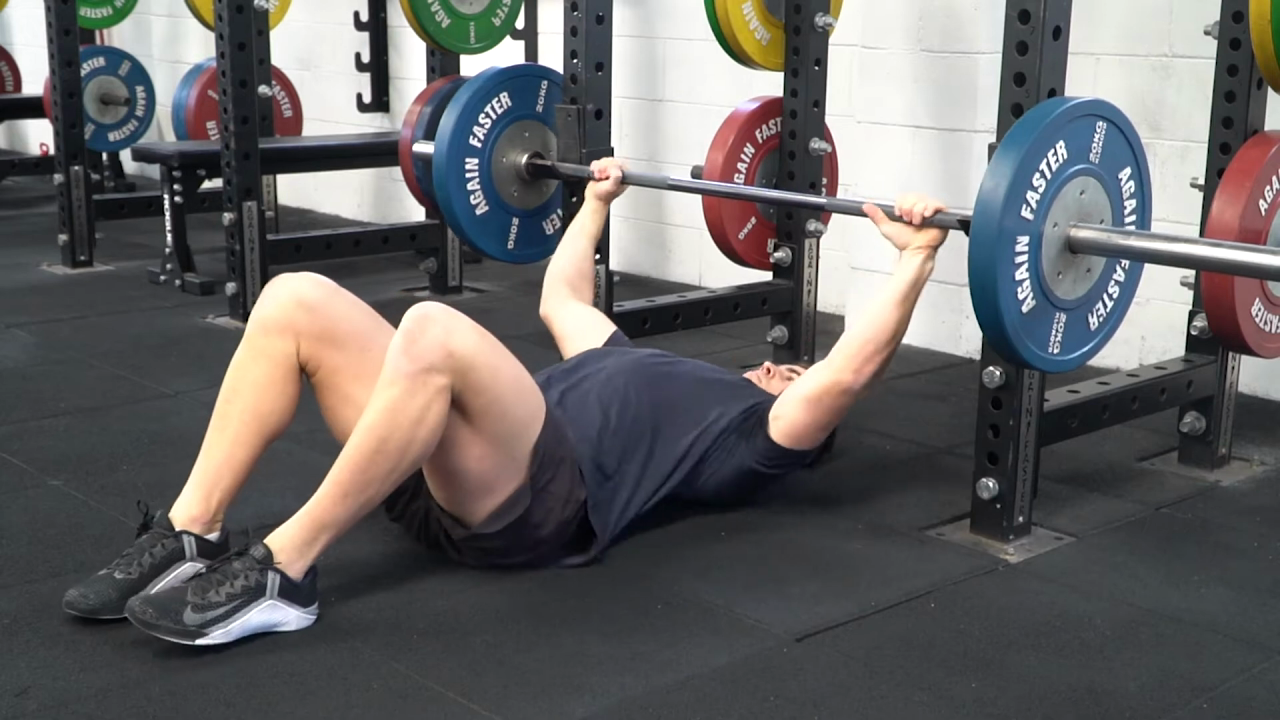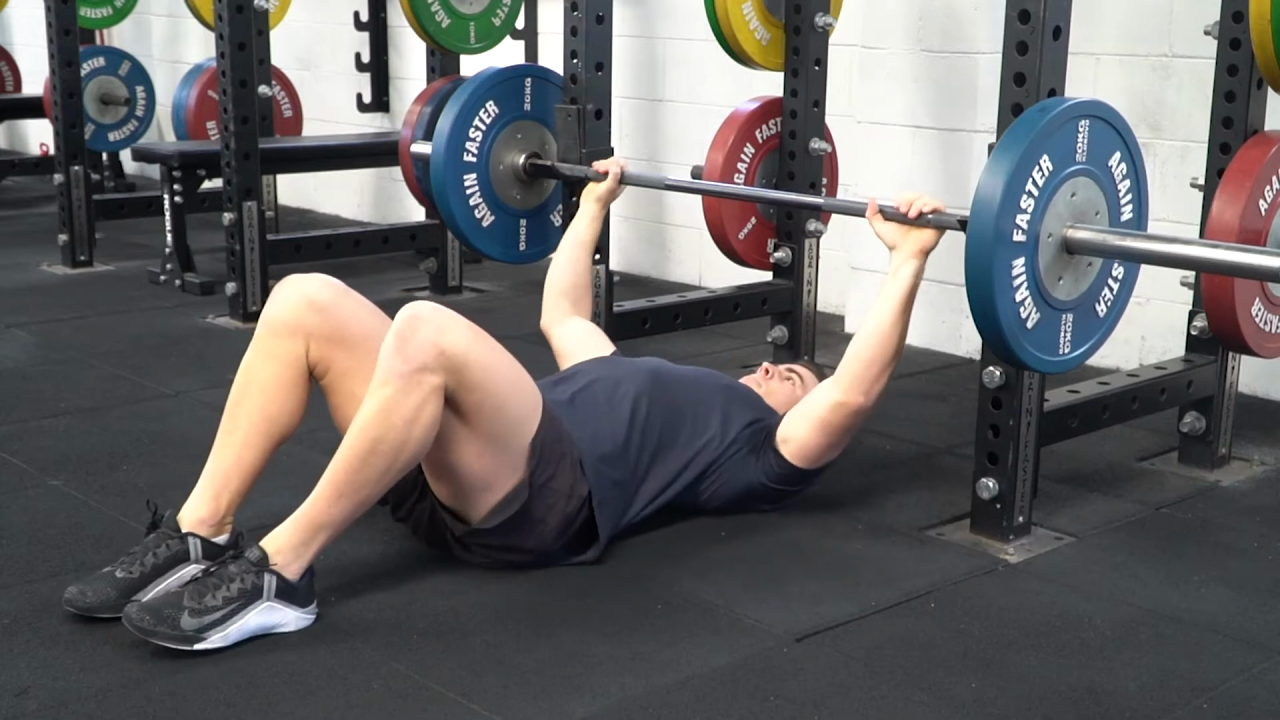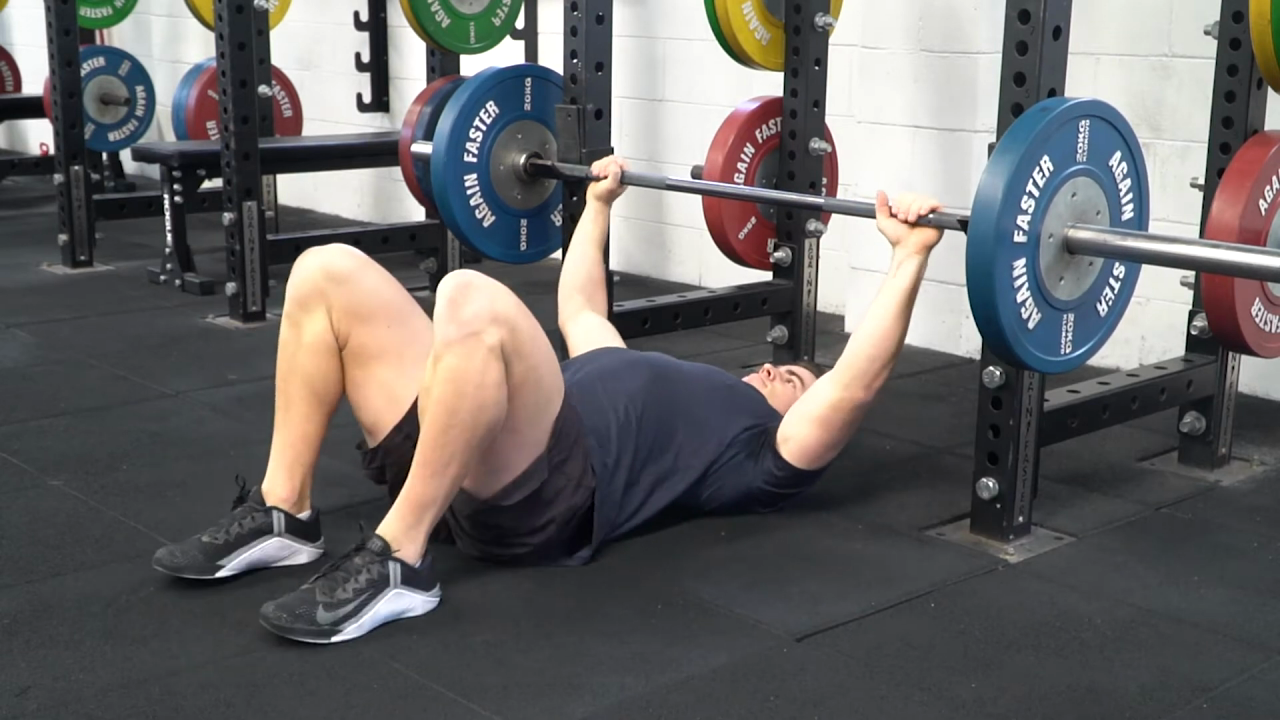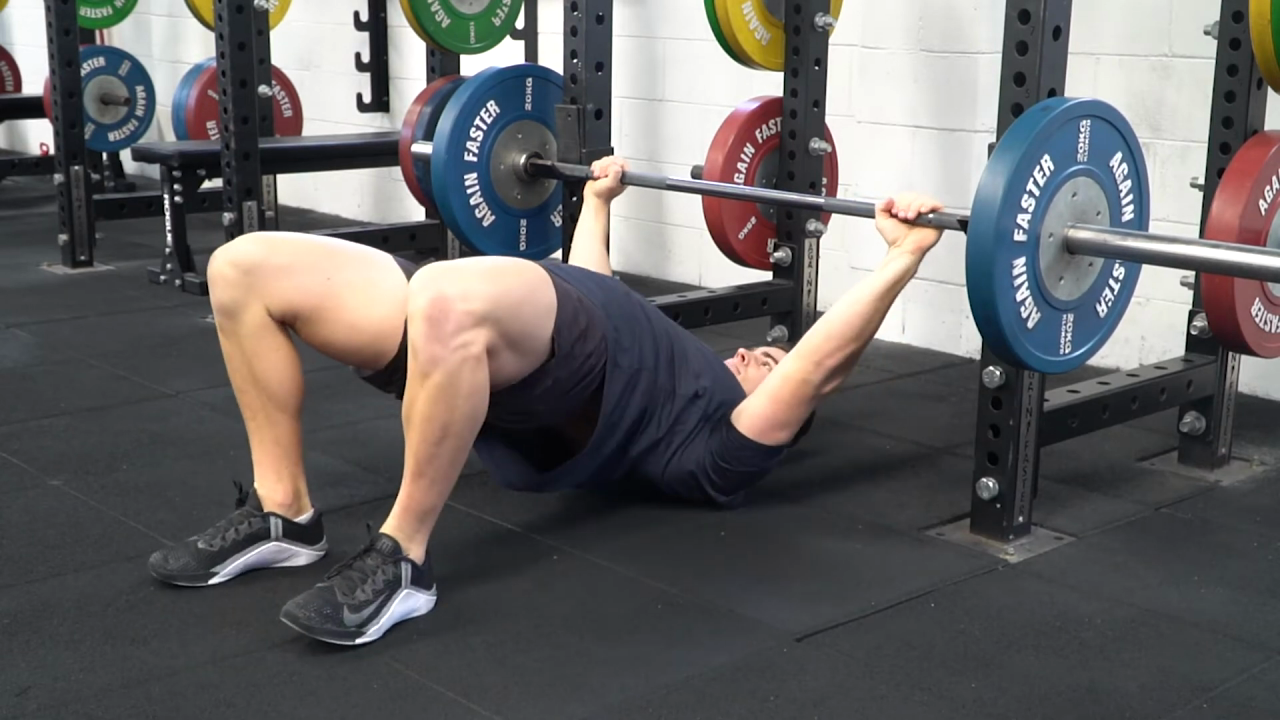
dt=0.7s
person 1, frame 1
left shoulder: (760, 438)
right shoulder: (646, 372)
left elbow: (849, 370)
right elbow: (560, 303)
left wrist: (916, 257)
right wrist: (595, 205)
left hip: (538, 493)
right hip: (441, 479)
left knee: (434, 328)
right knee: (297, 300)
left ankle: (280, 572)
right ankle: (190, 535)
person 1, frame 2
left shoulder: (767, 453)
right shoulder: (656, 386)
left elbow: (854, 394)
right elbow: (564, 317)
left wrist: (907, 259)
right wrist: (592, 206)
left hip: (543, 489)
right hip: (448, 475)
left knee: (426, 329)
right knee: (305, 301)
left ankle: (276, 574)
right ankle: (199, 536)
person 1, frame 3
left shoulder: (763, 459)
right shoulder: (660, 393)
left elbow: (855, 381)
right elbow: (579, 312)
left wrist: (910, 256)
right wrist: (598, 206)
left hip: (541, 482)
right hip: (451, 444)
left knee: (472, 297)
right knee: (329, 272)
left ankle: (397, 560)
right ankle: (281, 514)
person 1, frame 4
right shoulder: (682, 380)
left elbow: (822, 359)
right elbow: (594, 291)
left wrist: (904, 254)
right wrist: (595, 201)
right hip: (459, 323)
left knee: (449, 306)
right knee: (241, 271)
left ankle: (400, 559)
right ankle: (281, 515)
